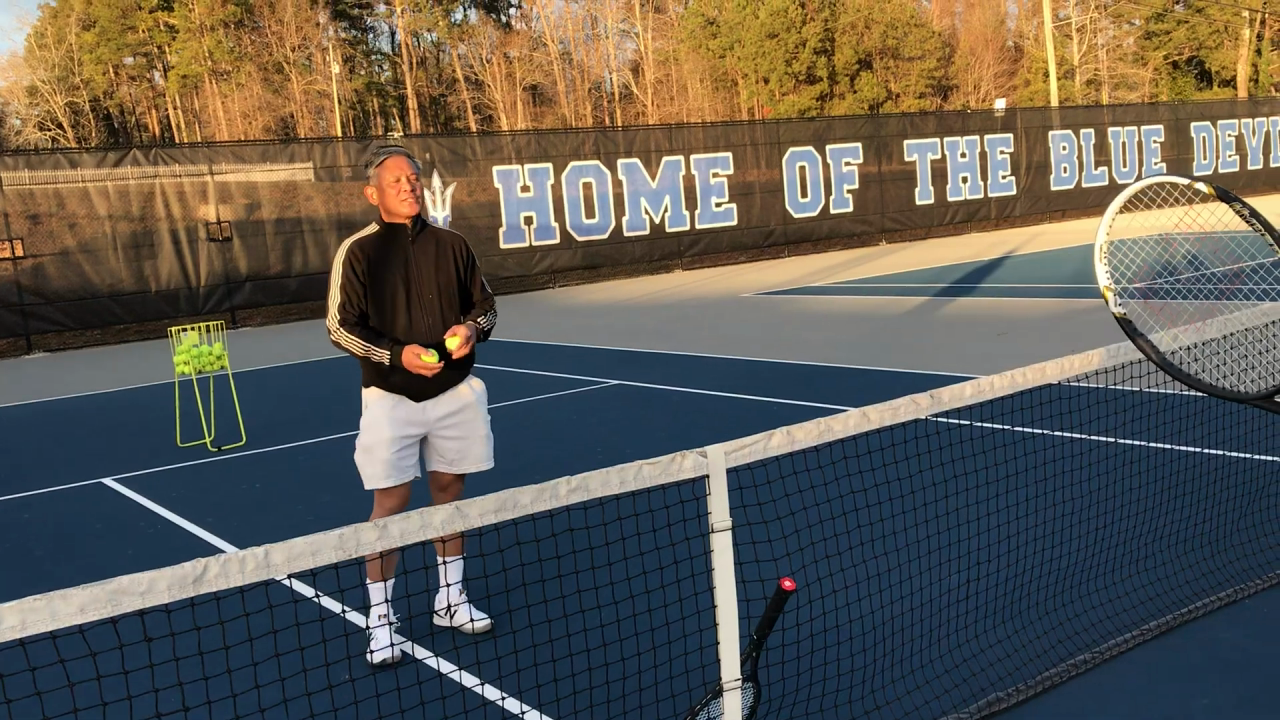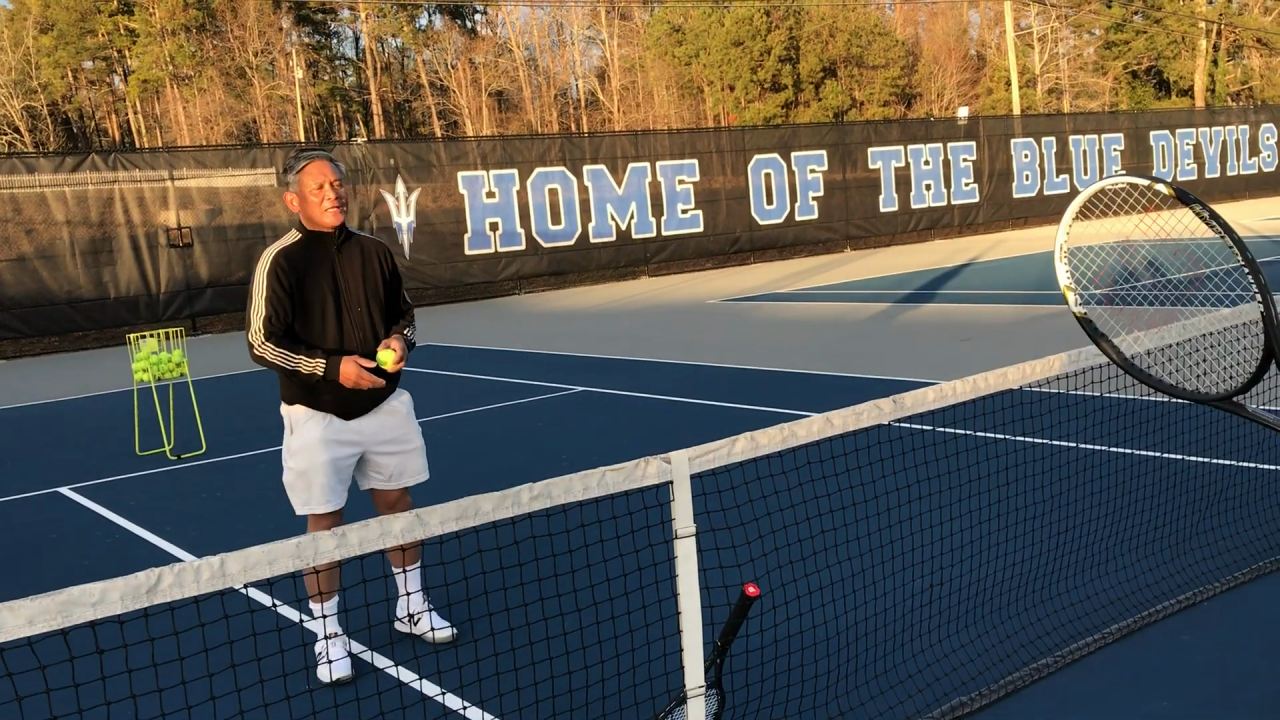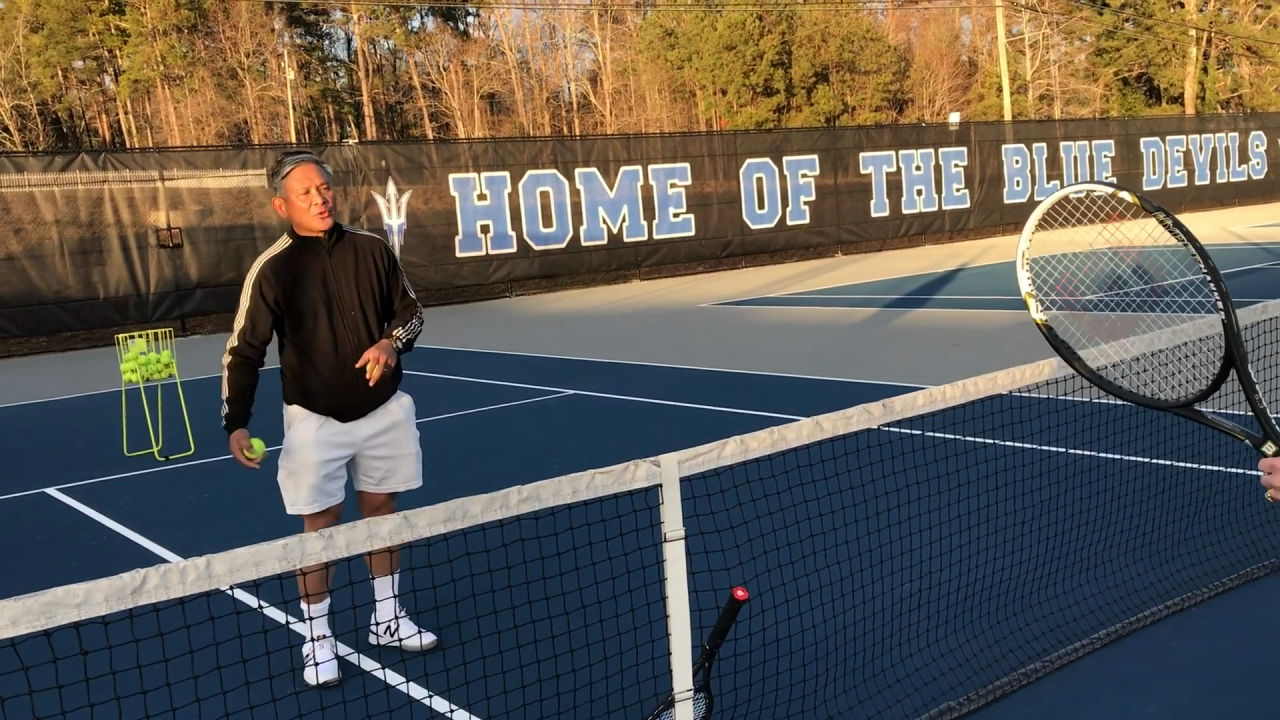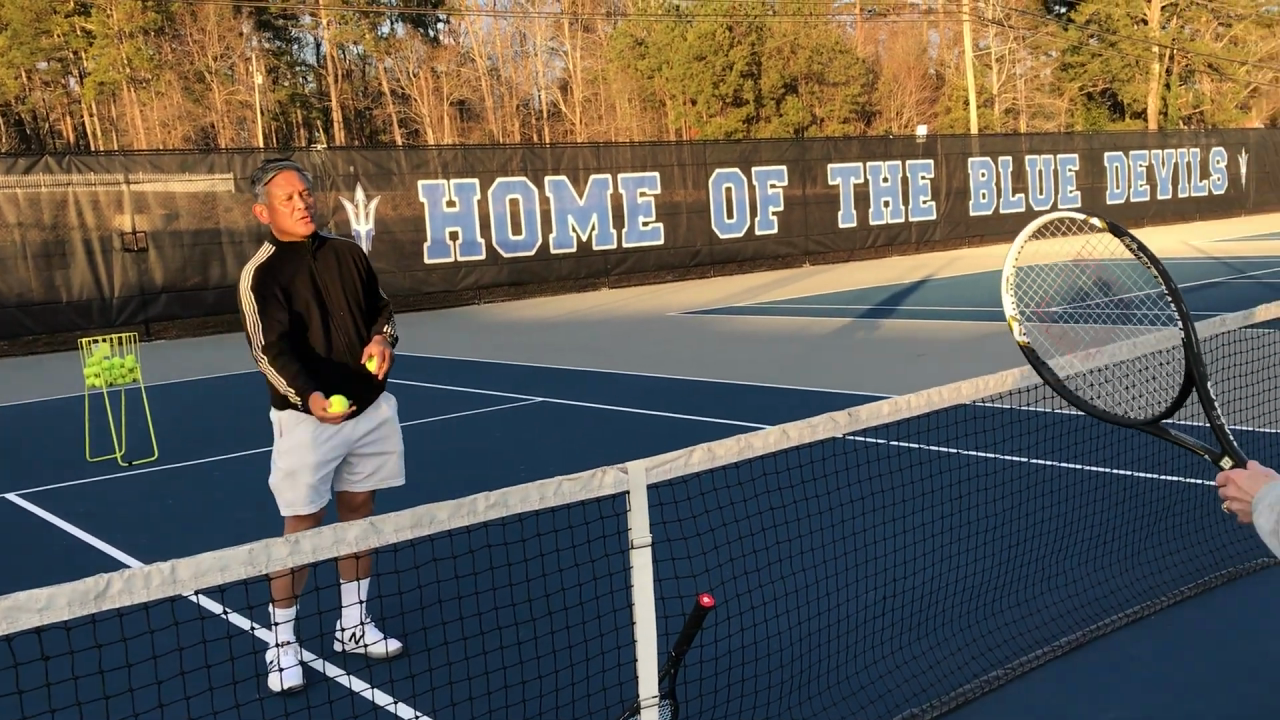
dt=0.7s
person 1, frame 1
left shoulder: (452, 244)
right shoulder: (358, 251)
left elbow: (485, 303)
right elbow: (341, 328)
left wrist: (473, 328)
right wrist: (396, 355)
left hip: (454, 389)
right hip: (390, 396)
left knee: (449, 491)
right knee: (391, 502)
left ankle: (451, 599)
right ankle: (380, 616)
person 1, frame 2
left shoulder: (375, 252)
right shoulder: (280, 261)
left elbow: (403, 312)
right elbow: (262, 345)
left wrist: (400, 341)
right wrist: (332, 367)
left hip: (384, 404)
right hip: (318, 416)
left knee: (396, 504)
right knee: (325, 524)
left ankle: (412, 606)
right ankle: (328, 635)
person 1, frame 3
left shoulder: (373, 250)
right shoulder: (271, 271)
left elbow: (410, 312)
right elbow: (242, 352)
left wrist: (392, 344)
right wrist: (236, 423)
left hip: (384, 409)
right hip: (316, 419)
left knee: (382, 511)
right knee: (321, 527)
left ankle: (388, 618)
right ankle: (317, 638)
person 1, frame 4
left shoulder: (348, 253)
right shoulder: (261, 274)
left elbow: (381, 310)
right elbow: (272, 351)
left wrist: (382, 339)
right wrist: (309, 397)
left hip: (369, 407)
right hip: (309, 418)
left knee: (358, 512)
right knee: (302, 528)
left ankle: (353, 624)
right ankle: (281, 640)
